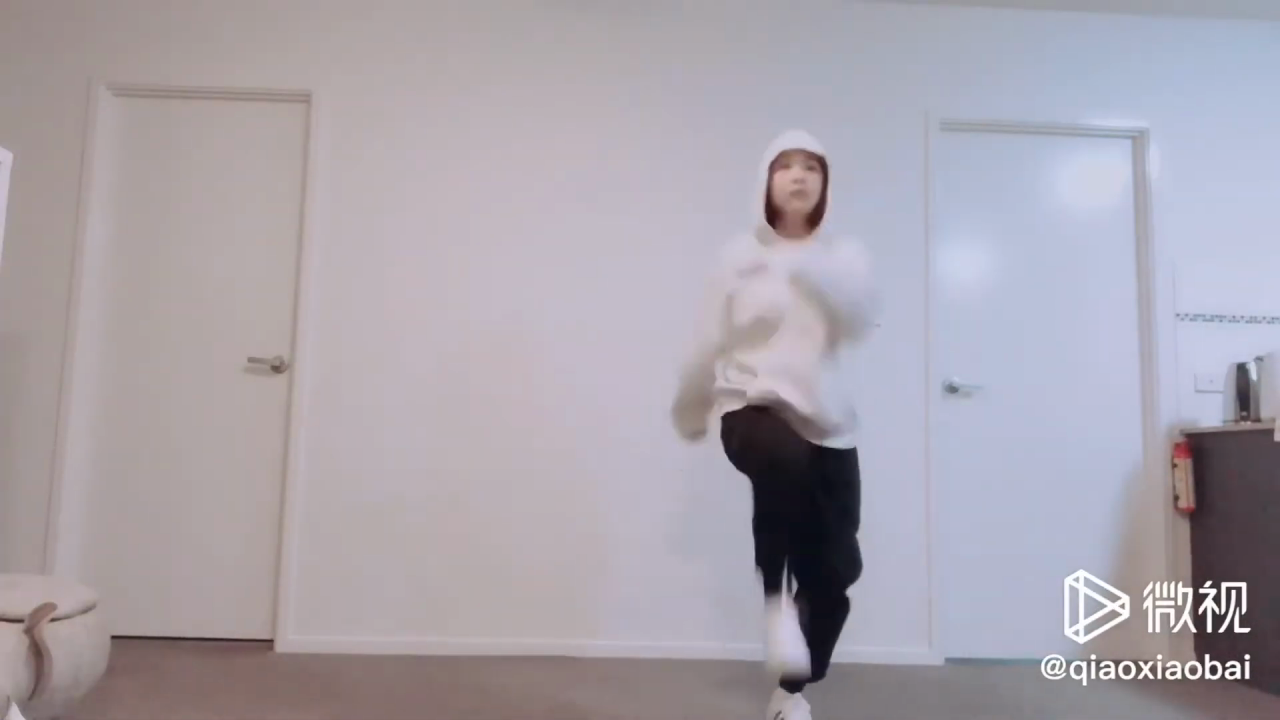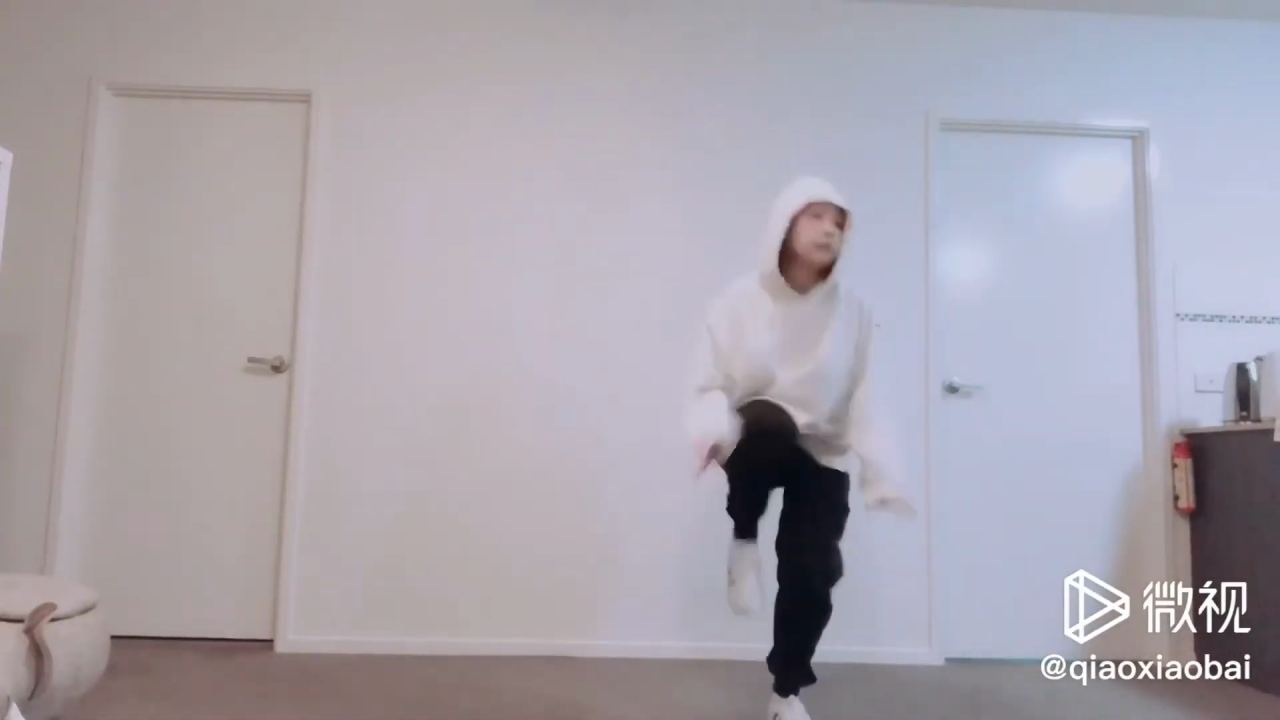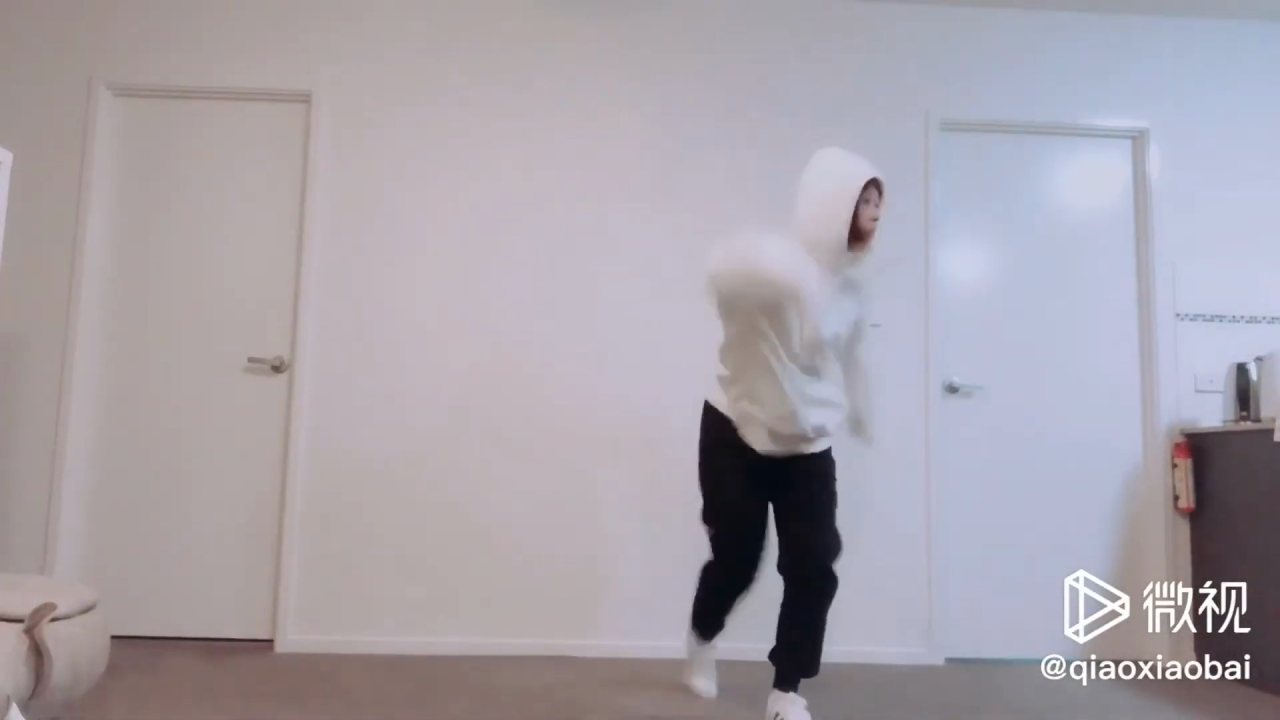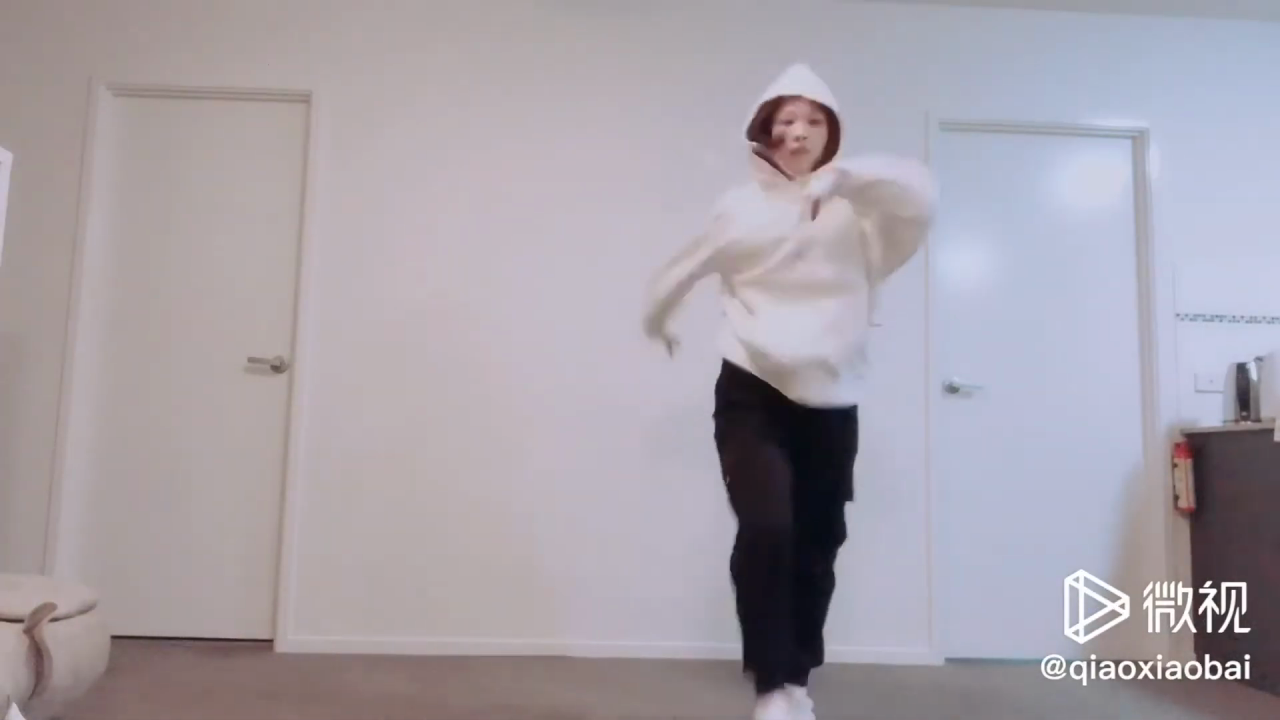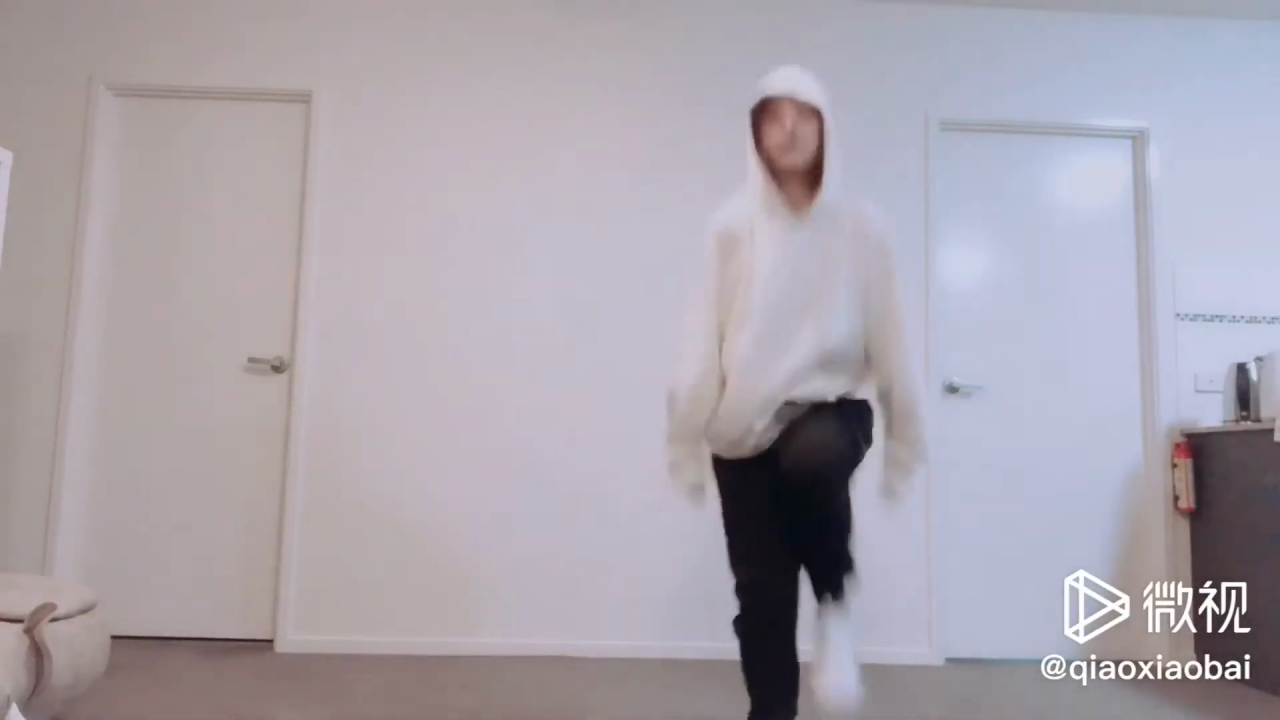
dt=0.4s
person 1, frame 1
left shoulder: (842, 256)
right shoulder: (739, 257)
left elbow: (860, 311)
right elbow: (711, 346)
left wrist: (802, 266)
right wrist: (690, 411)
left hip: (828, 433)
right hip: (755, 416)
left knee: (833, 573)
right knee: (786, 464)
right ankle: (777, 597)
person 1, frame 2
left shoulder: (852, 311)
right shoulder: (741, 300)
left elbow: (860, 405)
right elbow: (708, 384)
left wrist: (881, 476)
right wrist: (709, 429)
left hip: (821, 457)
right hip: (756, 434)
left knee: (810, 578)
right knee: (768, 421)
right ankle: (745, 540)
person 1, frame 3
left shoulder: (849, 281)
right shoulder: (780, 259)
right elbow: (726, 268)
left wrist: (857, 410)
right wrist: (804, 279)
left hip: (806, 441)
right hip: (738, 428)
left knee: (814, 566)
right knee: (734, 557)
right ankle: (702, 640)
person 1, frame 4
left shoulder: (860, 209)
right shoulder: (739, 205)
left elbow: (920, 195)
right elbow: (682, 269)
left wrist: (847, 175)
right wrist: (655, 319)
left hip: (829, 400)
right hip: (751, 390)
left knee: (817, 544)
right knee: (766, 528)
person 1, frame 5
left shoulder: (859, 231)
right shoulder: (734, 228)
left elbow: (888, 343)
right elbow: (704, 341)
left wrist: (906, 442)
right wrist: (687, 445)
left hip: (831, 413)
right hip: (749, 432)
left knee: (811, 467)
right knee: (764, 592)
left ankle: (832, 601)
